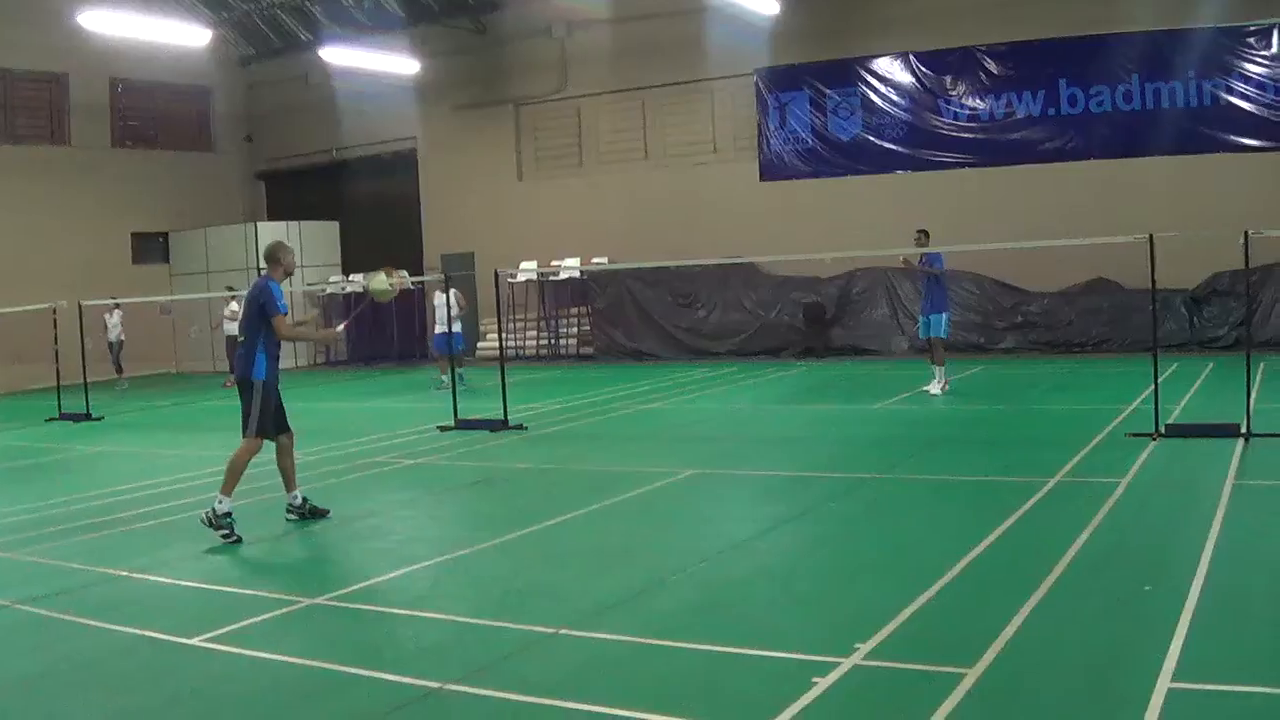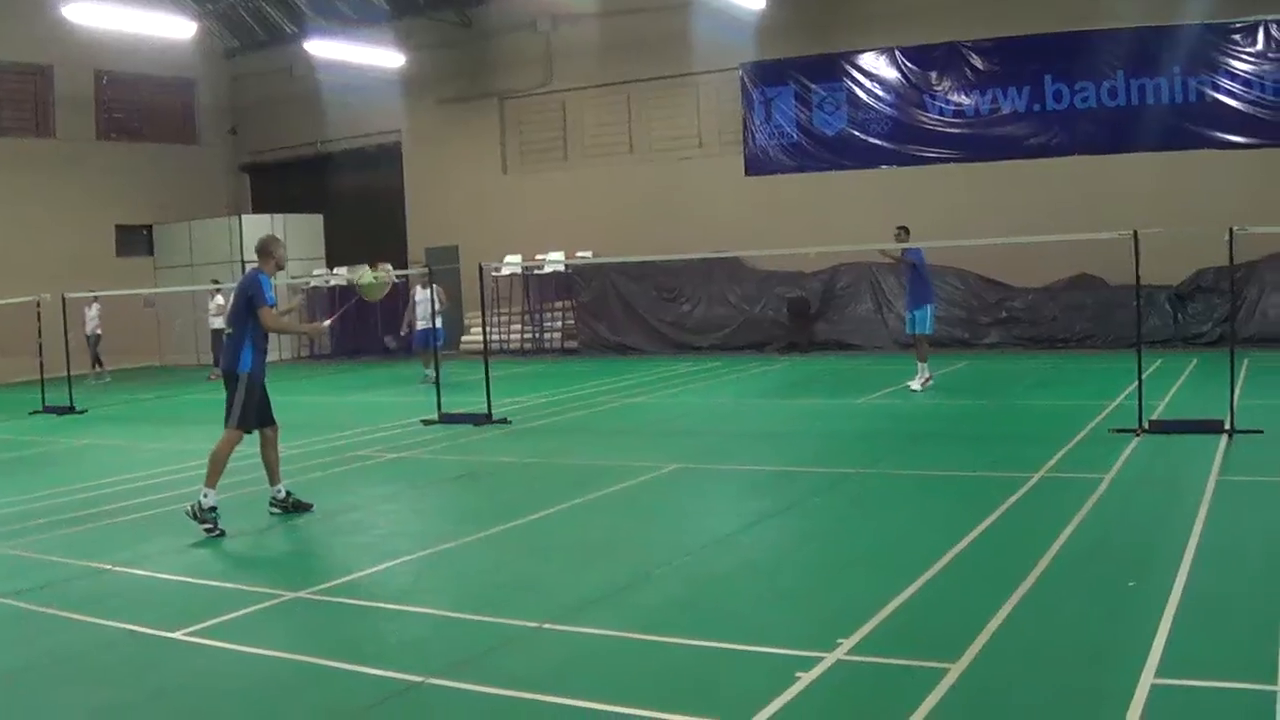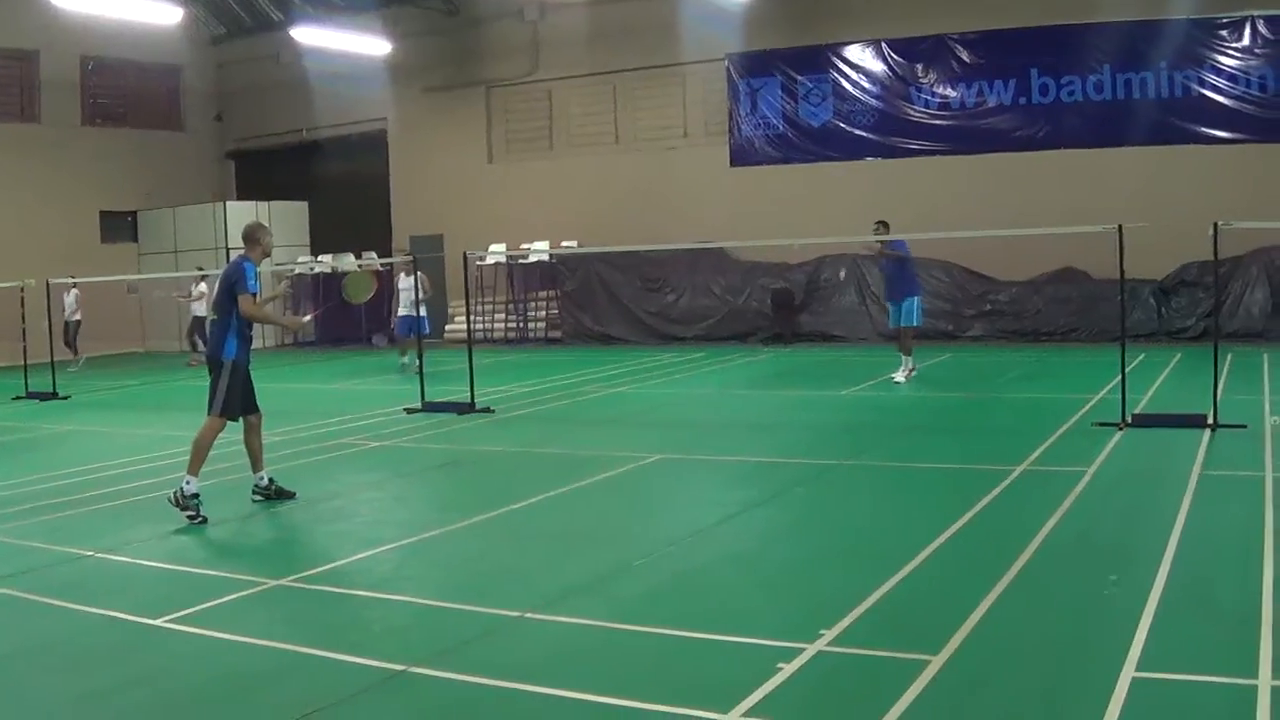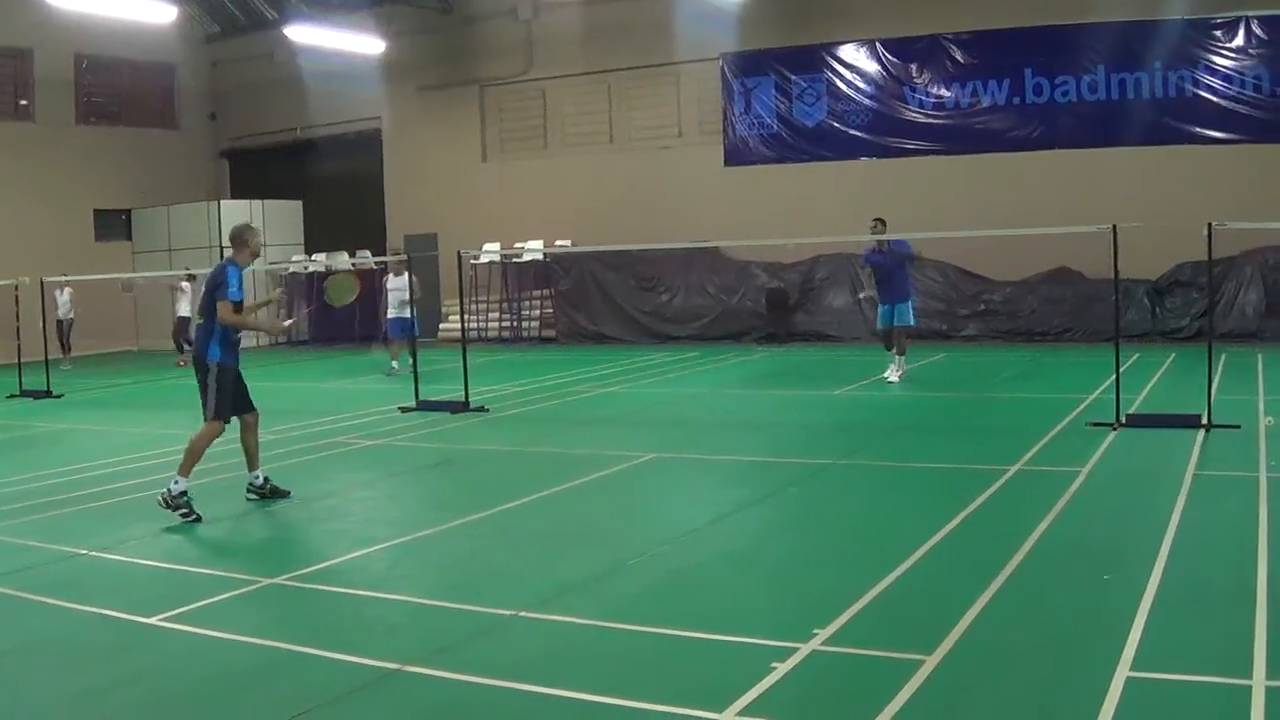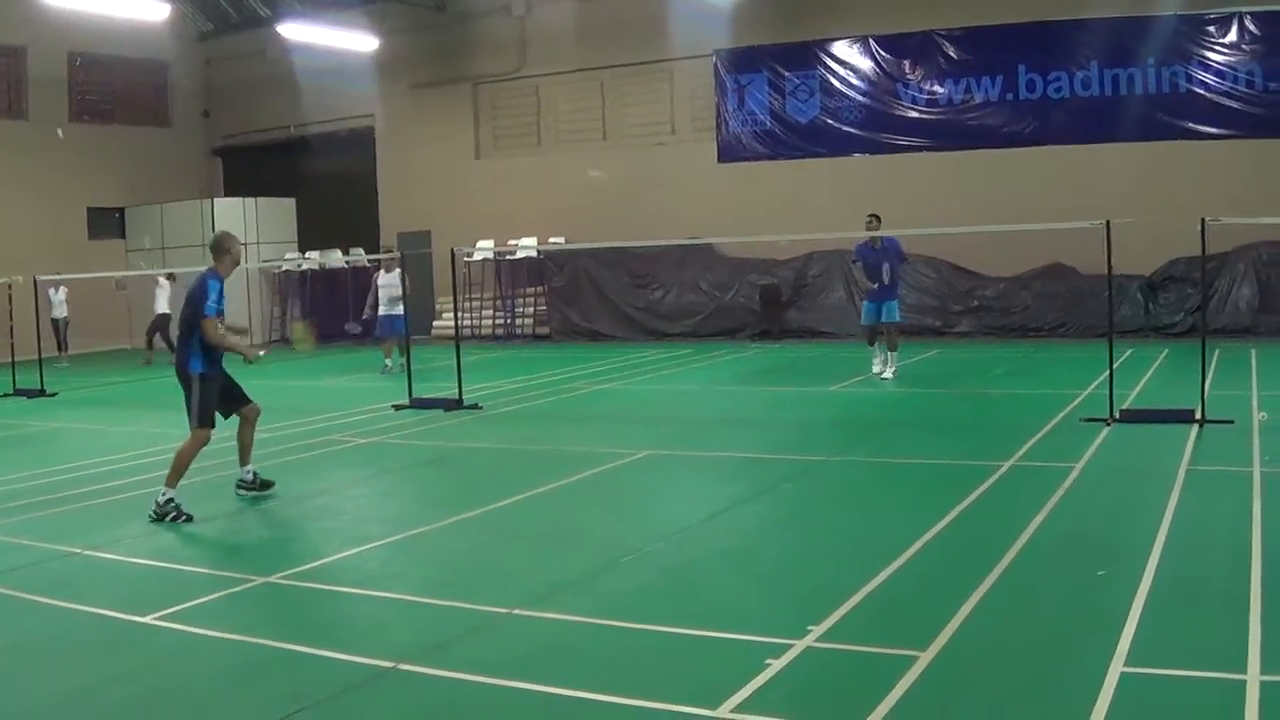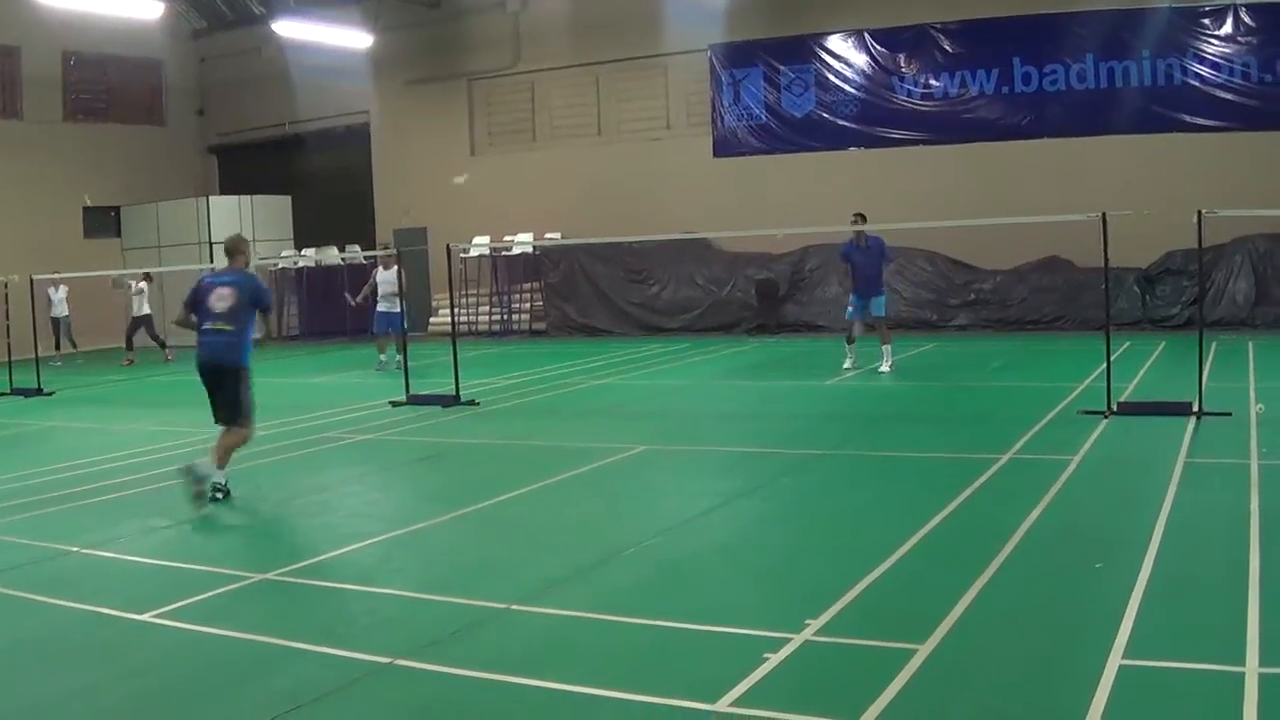
dt=0.3s
person 1, frame 1
left shoulder: (263, 287)
right shoulder: (269, 287)
right elbow: (282, 332)
left wrist: (303, 323)
right wrist: (319, 335)
left hip: (263, 375)
right hip: (256, 375)
left knee: (284, 437)
right knee: (253, 442)
left ankle: (295, 502)
right ankle: (219, 510)
person 1, frame 2
left shoulder: (254, 280)
right shoulder: (259, 279)
right elbow: (269, 323)
left wrist: (288, 309)
right wrist: (307, 328)
left hip: (250, 368)
right hip: (243, 367)
left knee: (269, 430)
right knee: (233, 433)
left ankle: (279, 496)
right ankle: (204, 503)
person 1, frame 3
left shoulder: (241, 266)
right shoulder: (245, 267)
right elbow: (247, 310)
left wrist: (272, 296)
right wrist: (286, 321)
left hip: (235, 355)
right hip: (228, 355)
left knee: (253, 418)
right knee: (216, 421)
left ankle: (262, 483)
right ankle: (186, 490)
person 1, frame 4
left shoulder: (233, 272)
right shoulder: (228, 272)
right elbow: (224, 317)
left wrist: (265, 302)
right wrist: (264, 326)
left hip: (226, 359)
right hip: (213, 358)
left knee: (250, 418)
right knee: (214, 426)
left ankle: (257, 482)
right ankle: (174, 491)
person 1, frame 5
left shoulder: (213, 282)
right shoulder: (210, 284)
right elbow: (211, 335)
left wrist: (226, 327)
right wrist: (244, 350)
left hip: (210, 367)
right hip: (196, 368)
left knee: (250, 411)
right knee: (201, 435)
left ankle: (246, 477)
right ankle: (164, 500)
person 1, frame 6
left shoulder: (204, 282)
right shoulder: (251, 282)
left elbow: (181, 320)
right elbow: (268, 320)
left hip: (206, 359)
right hip: (233, 359)
left knee: (231, 422)
right knee: (242, 427)
left ankle: (216, 480)
right ankle: (201, 467)
